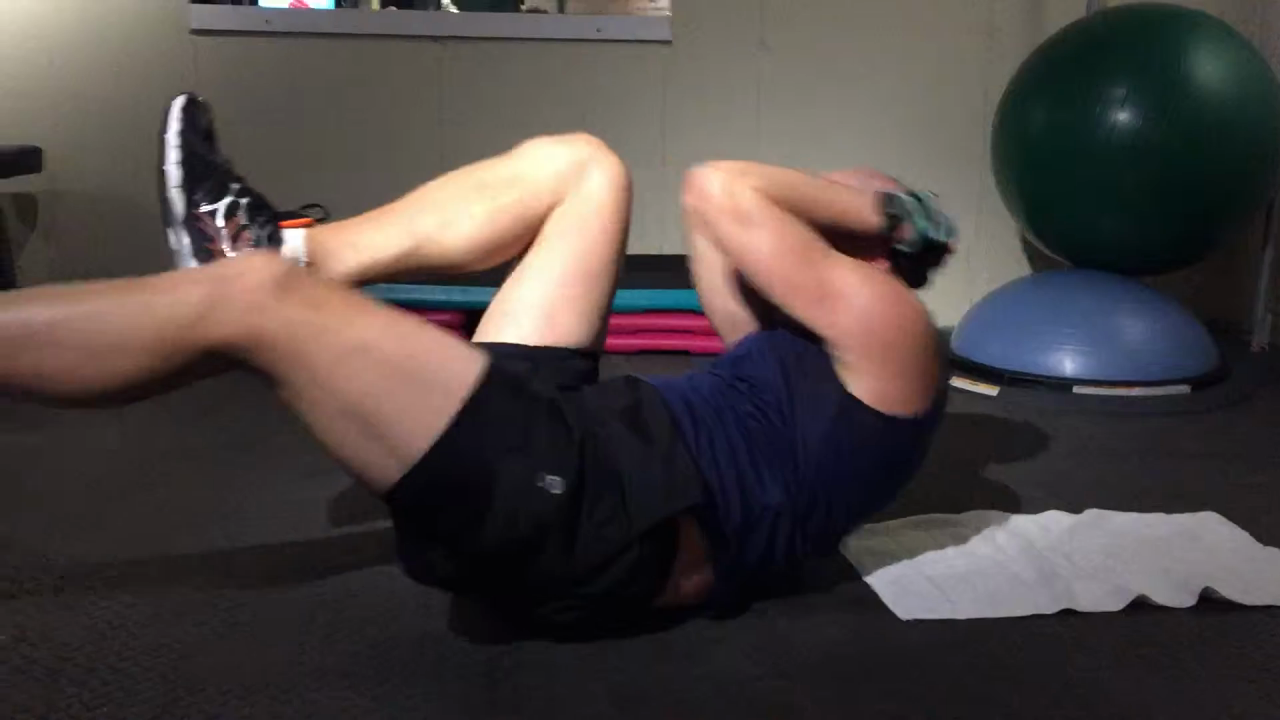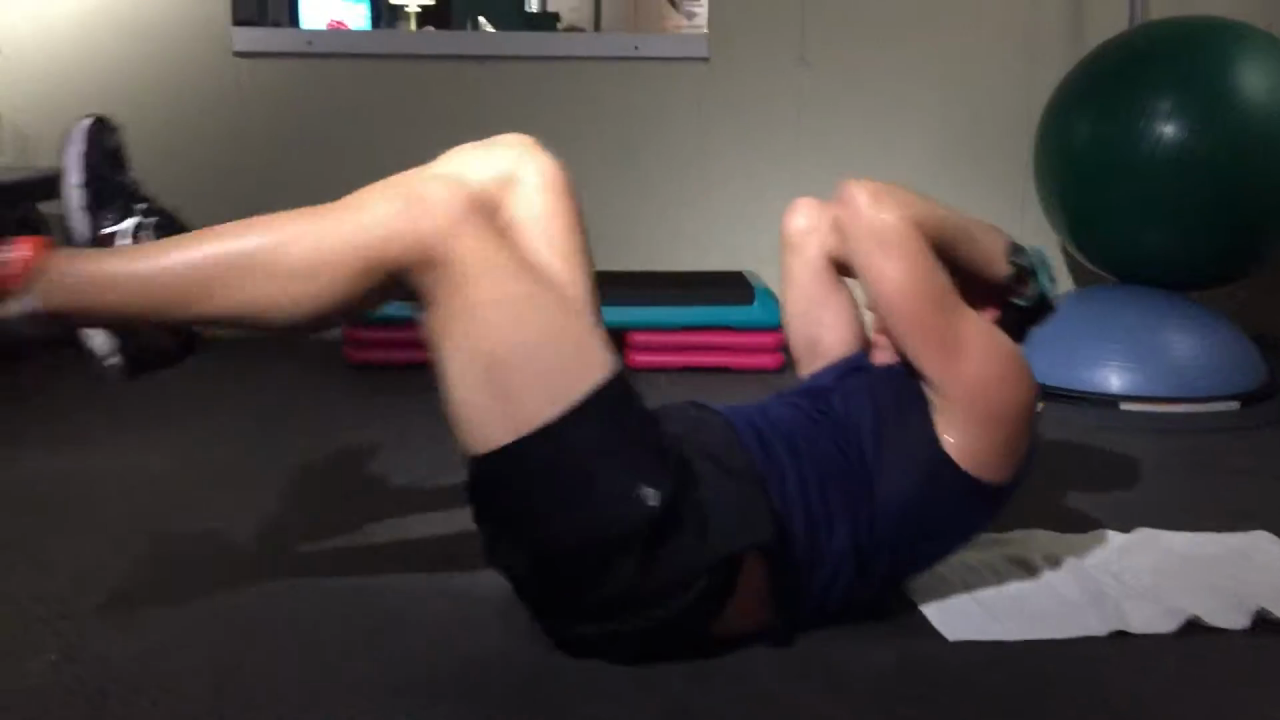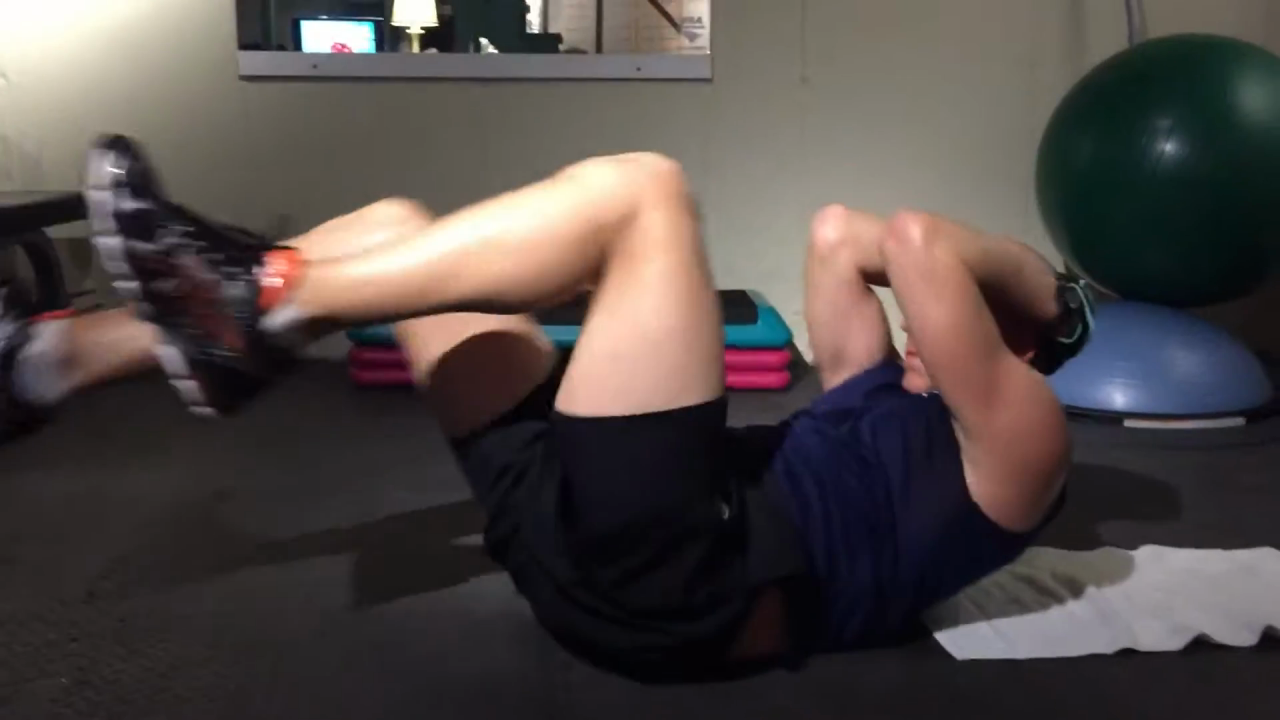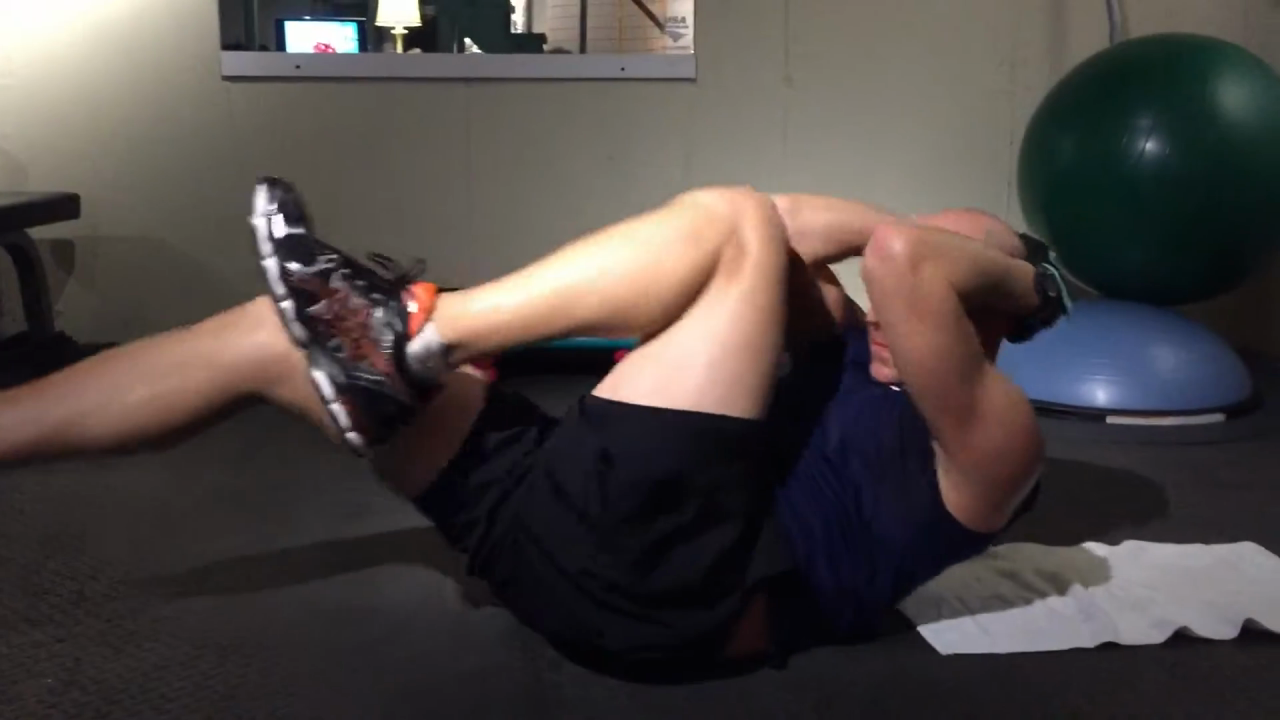
dt=0.2s
person 1, frame 1
left shoulder: (891, 329)
right shoulder: (823, 352)
left elbow: (719, 191)
right elbow: (734, 221)
left wrist: (869, 208)
right wrist: (847, 208)
left hip: (592, 517)
right hip: (569, 449)
left knee: (249, 304)
right knee: (580, 166)
right ankle: (295, 254)
person 1, frame 2
left shoulder: (988, 393)
right shoulder: (874, 377)
left elbow: (866, 211)
right elbow: (807, 227)
left wrist: (988, 255)
left hip: (653, 547)
right hip: (631, 493)
left knee: (442, 222)
right knee: (507, 170)
right ankle: (149, 260)
person 1, frame 3
left shoulder: (1021, 437)
right shoulder: (900, 390)
left elbow: (916, 241)
right elbow: (837, 231)
left wrist: (1035, 290)
left hip: (672, 565)
right hip: (586, 510)
left knee: (642, 191)
right knee: (387, 229)
left ankle: (270, 300)
person 1, frame 4
left shoulder: (992, 440)
right shoulder: (859, 359)
left elbow: (896, 254)
right elbow: (795, 219)
left wrist: (1014, 279)
right wrist: (942, 231)
left hip: (654, 561)
right hip: (560, 503)
left knee: (728, 224)
right knee: (279, 329)
left ankle: (413, 336)
